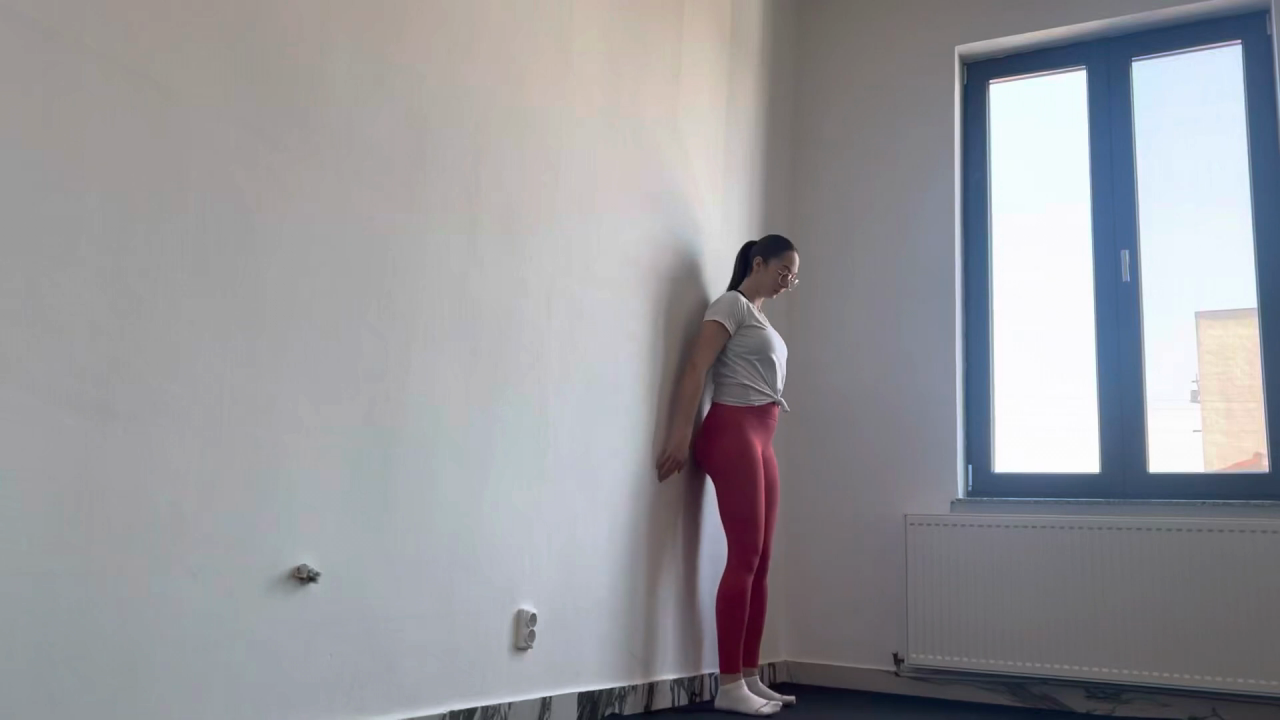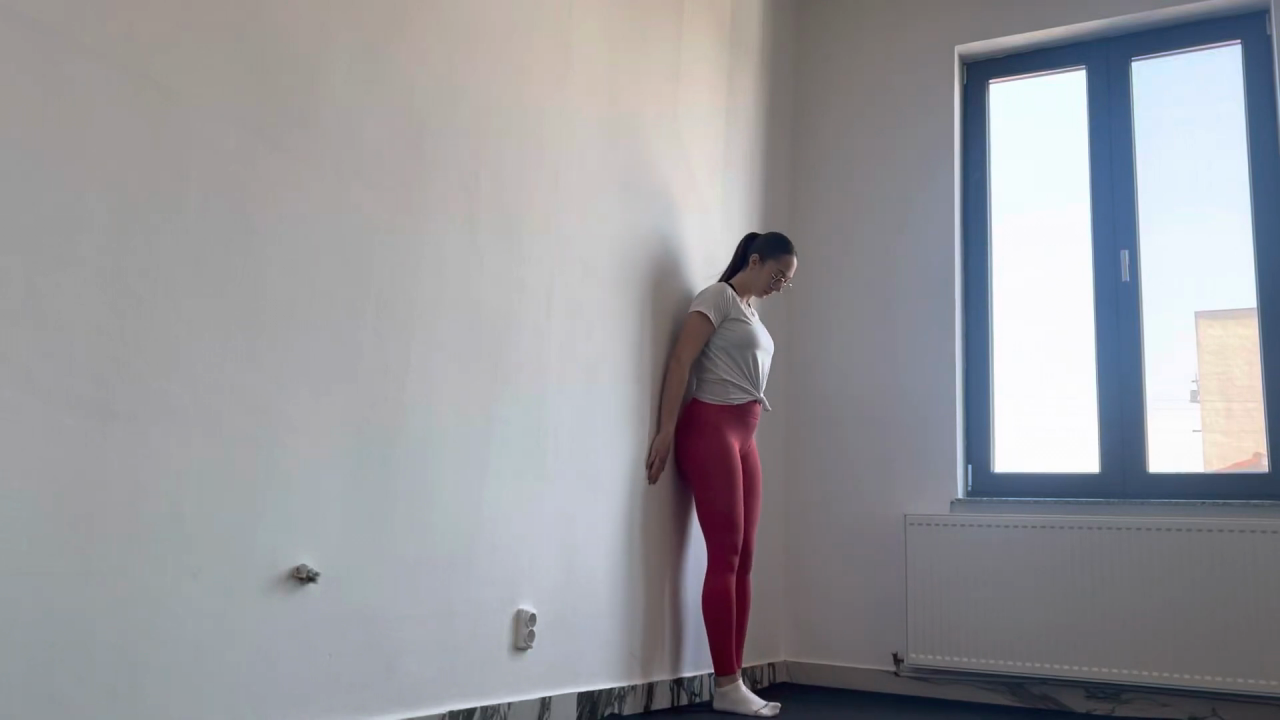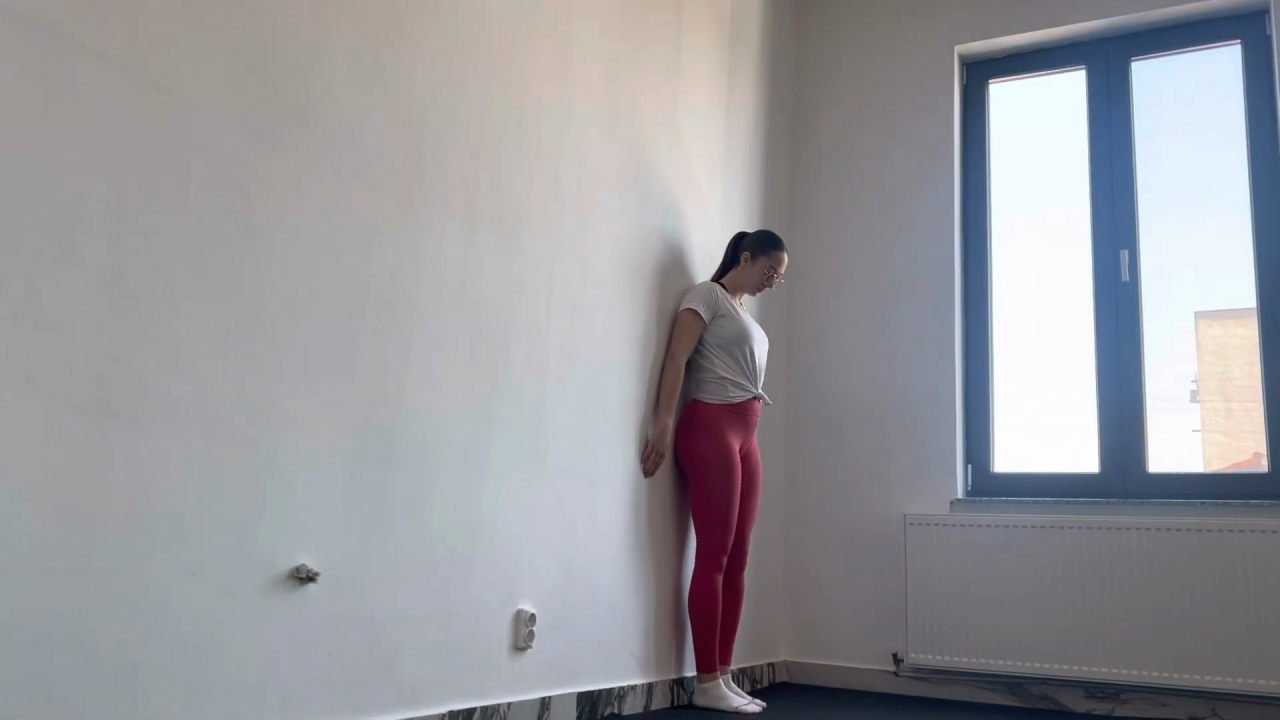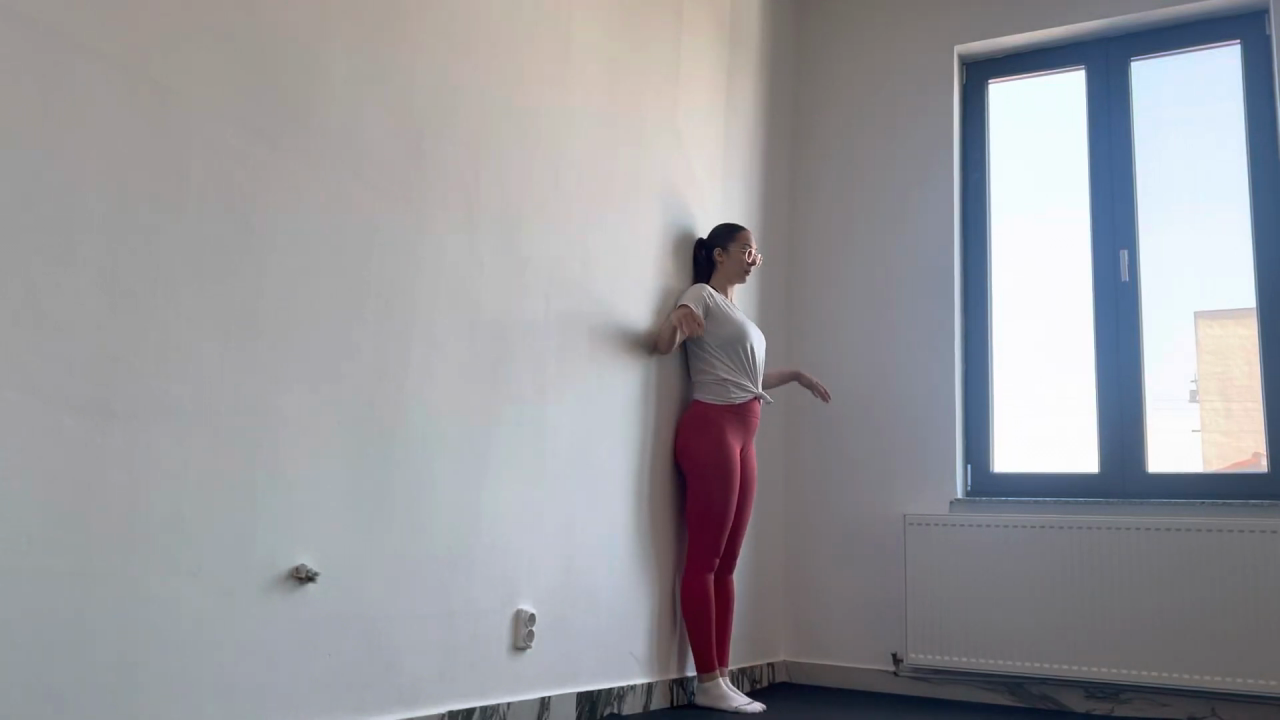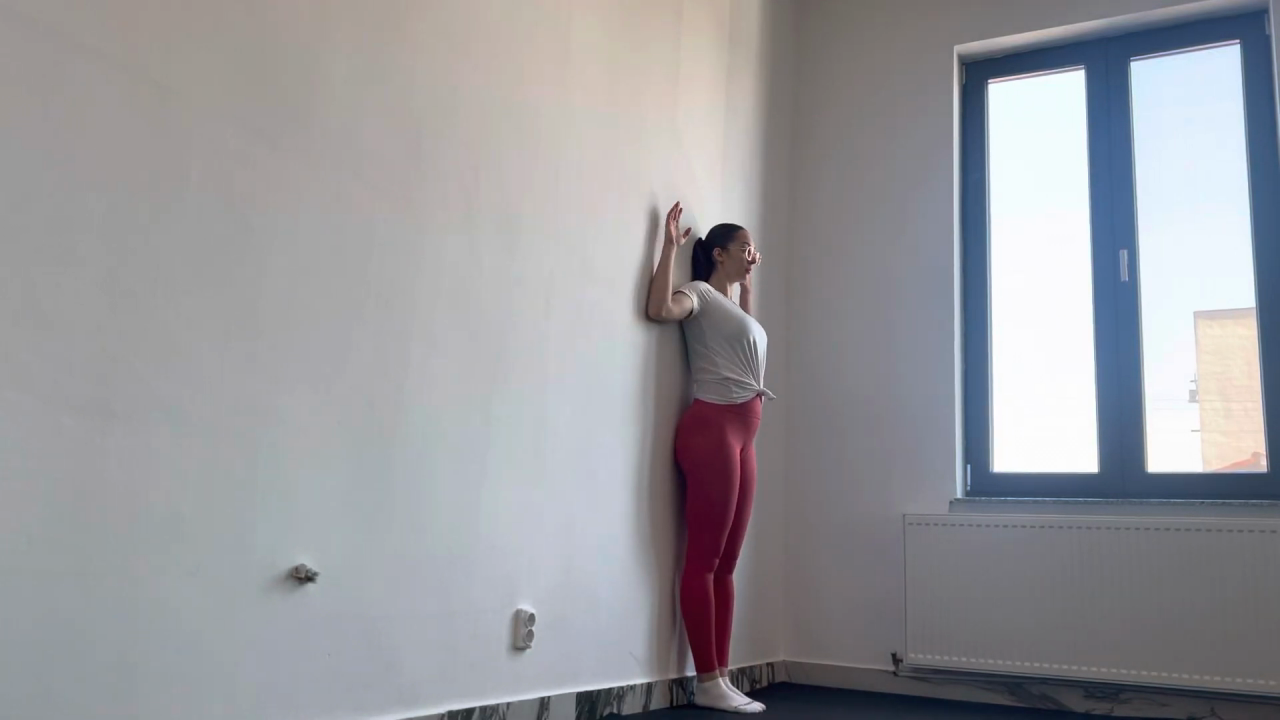
dt=0.7s
person 1, frame 1
left shoulder: (761, 317)
right shoulder: (731, 305)
right elbow: (696, 367)
right wrist: (680, 433)
left hip: (759, 437)
right hip: (733, 431)
left knee: (760, 560)
right knee: (745, 555)
left ankle: (750, 678)
person 1, frame 2
left shoulder: (751, 311)
right shoulder: (717, 297)
right elbow: (680, 361)
right wrist: (665, 430)
left hip: (743, 435)
right hip: (710, 427)
left knee: (743, 559)
right knee: (724, 555)
left ankle: (735, 680)
person 1, frame 3
left shoulder: (743, 311)
right shoulder: (707, 295)
right elbow: (676, 359)
left wrist: (742, 437)
right wrist: (663, 424)
left hip: (744, 433)
right hip: (711, 427)
left knee: (736, 559)
right knee: (713, 555)
left ankle: (723, 675)
right ankle: (707, 683)
person 1, frame 4
left shoulder: (731, 308)
right shoulder: (700, 296)
right elbow: (663, 341)
left wrist: (792, 374)
right wrist: (675, 325)
left hip: (741, 434)
right hip: (711, 428)
left knee: (726, 562)
right knee: (704, 559)
left ankle: (722, 678)
right ankle: (708, 682)
person 1, frame 5
left shoulder: (728, 303)
right shoulder: (699, 294)
right elbow: (659, 309)
left wrist: (747, 289)
right wrist: (670, 245)
left hip: (740, 435)
right hip: (712, 429)
left knee: (726, 563)
right knee: (703, 560)
left ankle: (721, 678)
right ankle: (707, 682)
